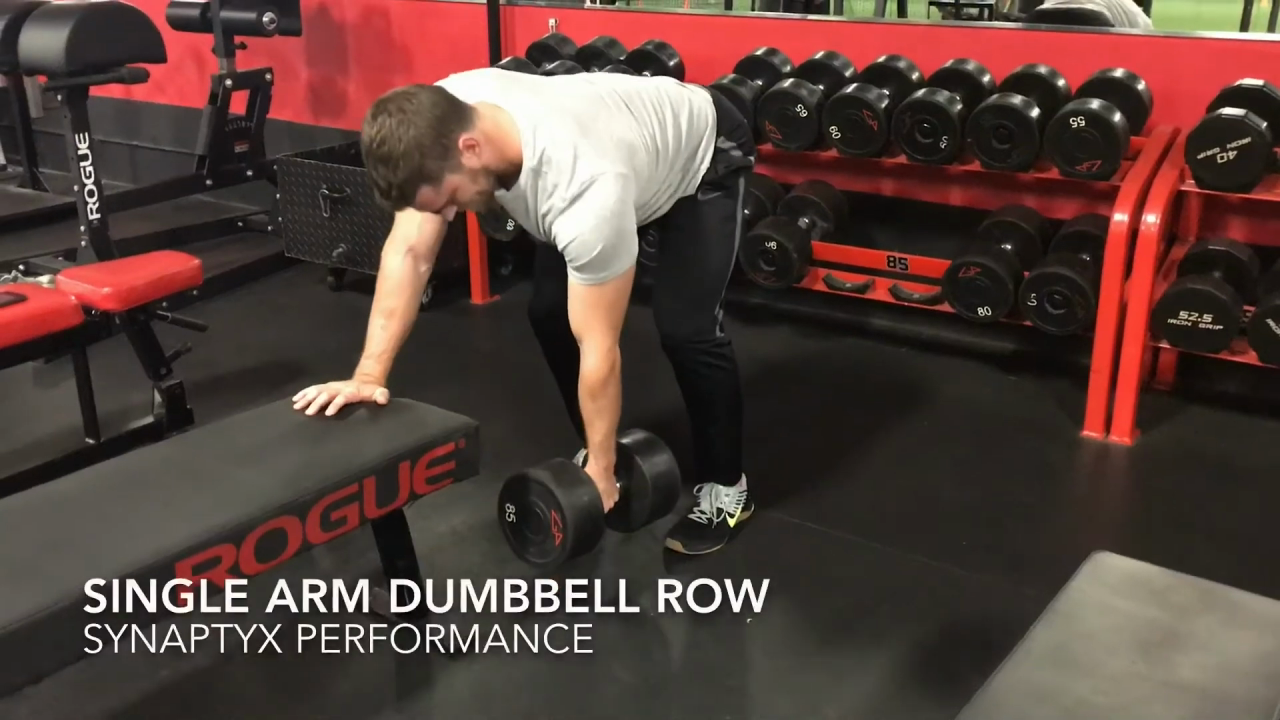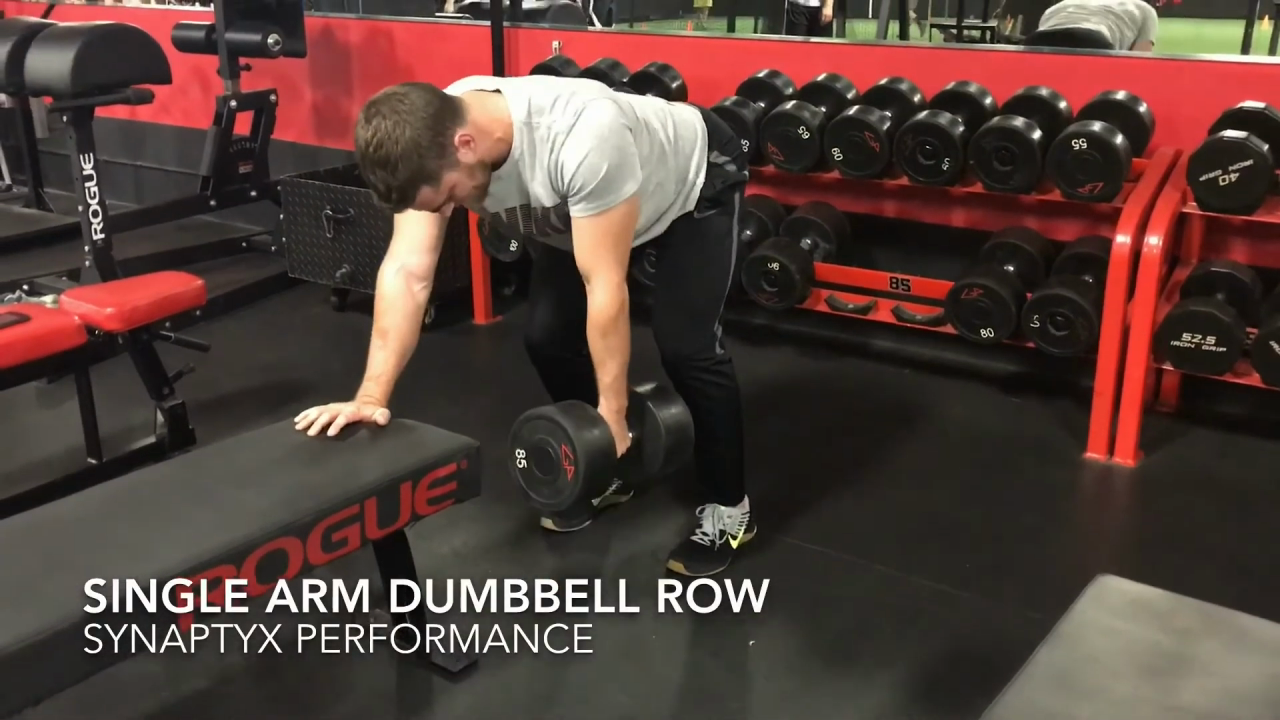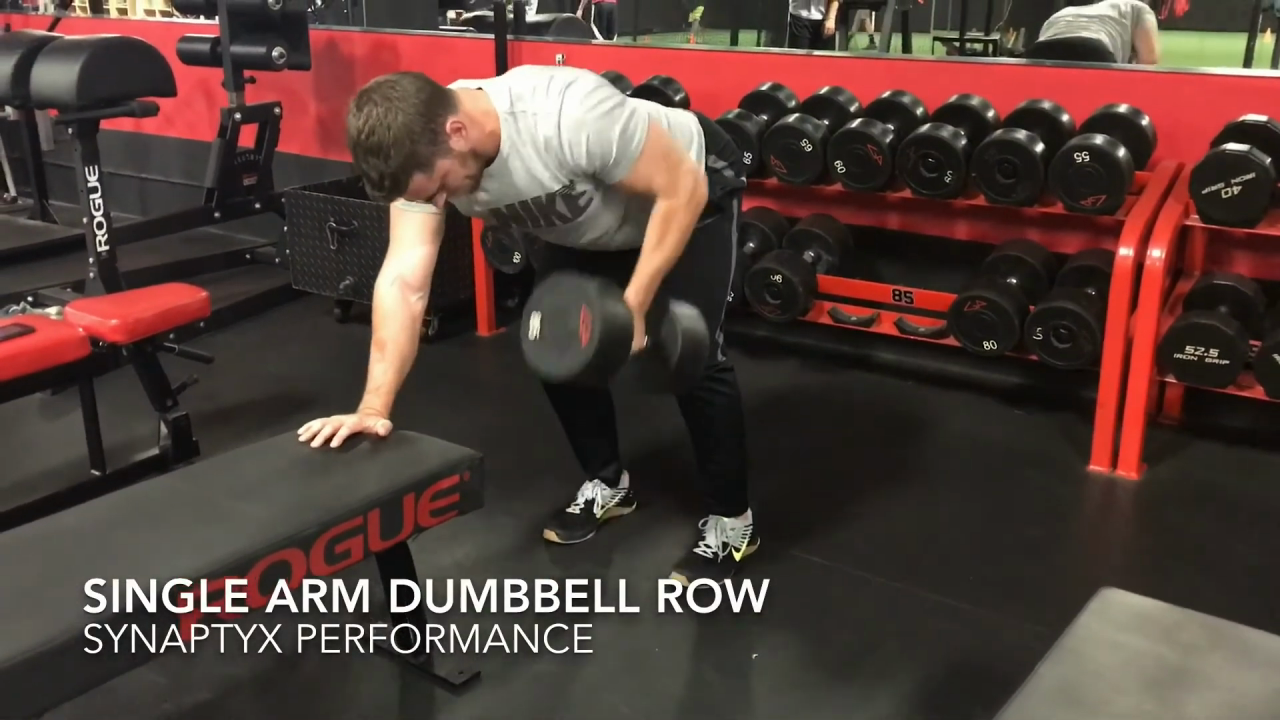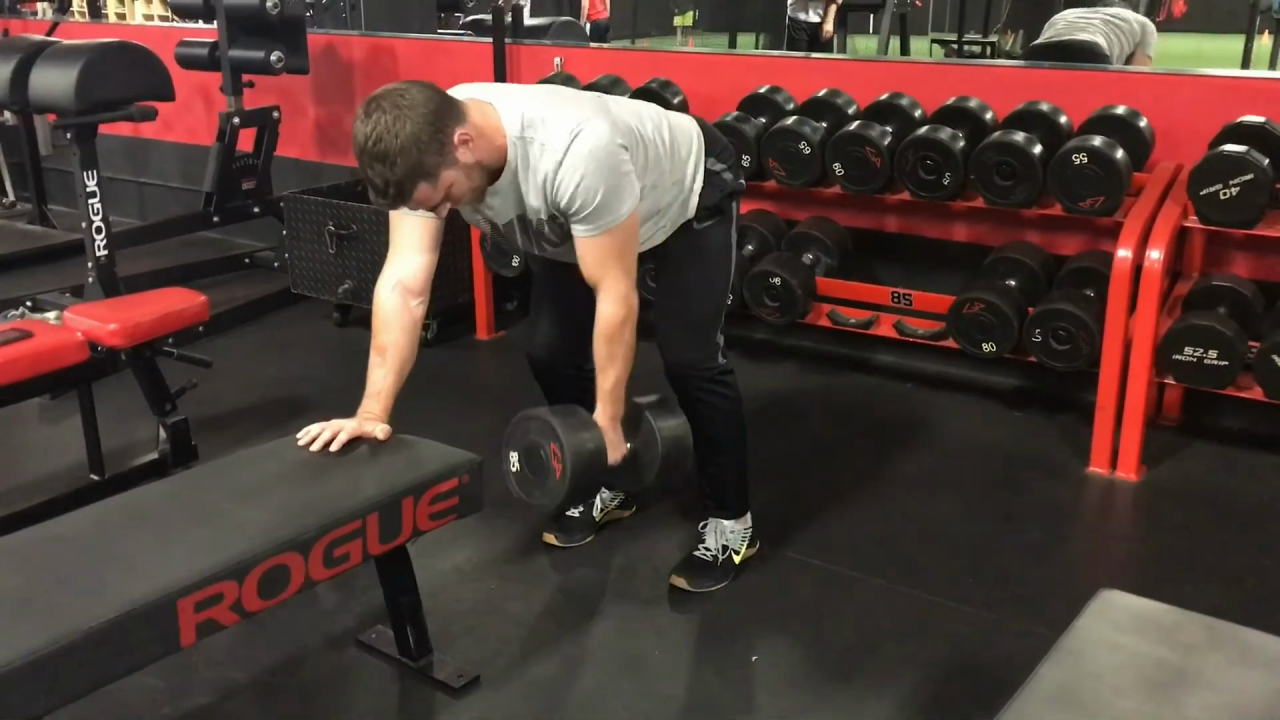
dt=1s
person 1, frame 1
left shoulder: (584, 187)
right shoulder: (440, 120)
left elbow: (599, 349)
right elbow: (409, 251)
left wrist: (601, 473)
right wrist: (369, 374)
left hip: (705, 153)
right hip: (630, 130)
left knee: (684, 327)
right knee: (550, 313)
left ankle: (724, 486)
right ankle: (598, 443)
person 1, frame 2
left shoulder: (583, 136)
right shoulder: (428, 140)
left elbow: (606, 288)
right elbow: (408, 271)
left wrist: (613, 414)
right wrist: (372, 396)
left hip: (696, 178)
left knee: (684, 347)
right knee: (548, 338)
left ankle: (729, 508)
person 1, frame 3
left shoulder: (570, 116)
right shoulder: (422, 147)
left elbow: (683, 189)
right elbow: (404, 280)
left wrist: (634, 306)
right wrist: (373, 408)
left hip: (688, 187)
left ankle: (732, 520)
right ankle: (607, 482)
person 1, frame 4
left shoulder: (576, 153)
right shoulder: (424, 152)
left elbow: (616, 296)
right elbow: (404, 285)
left wrist: (607, 420)
right wrist: (372, 412)
left hip: (688, 194)
left knee: (687, 359)
right knee: (550, 353)
left ankle: (731, 521)
right ankle: (606, 488)
